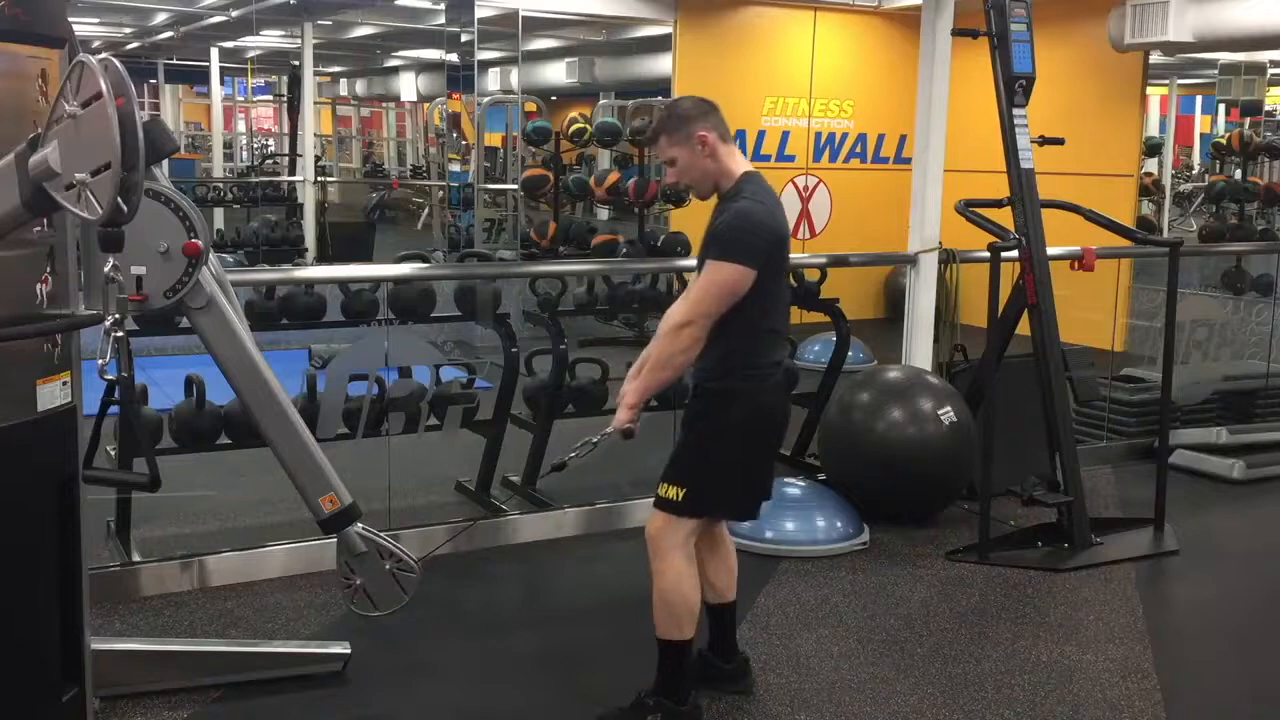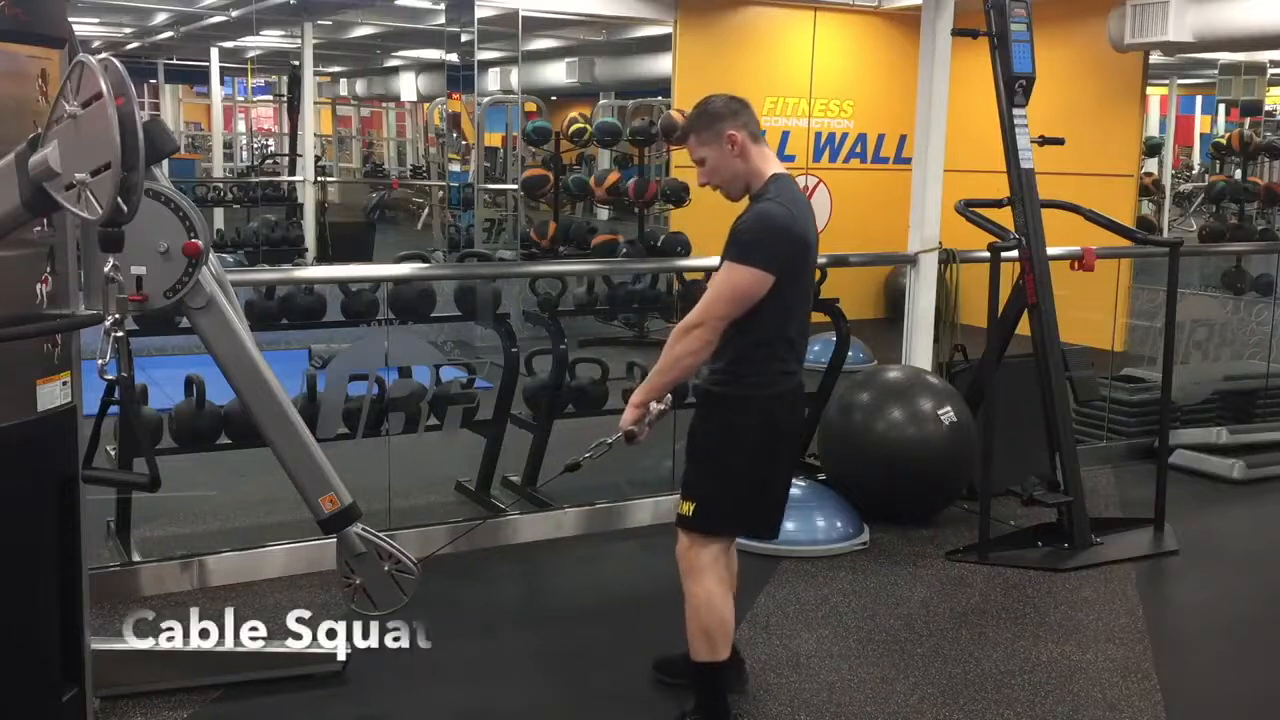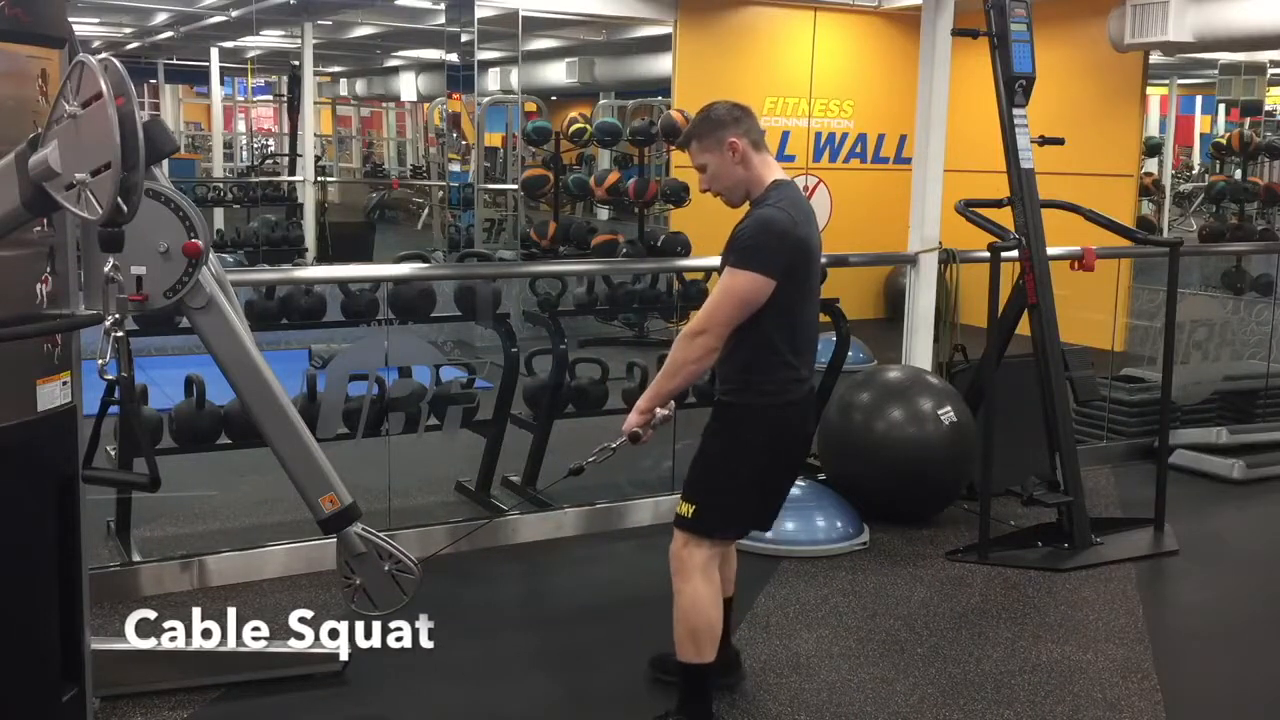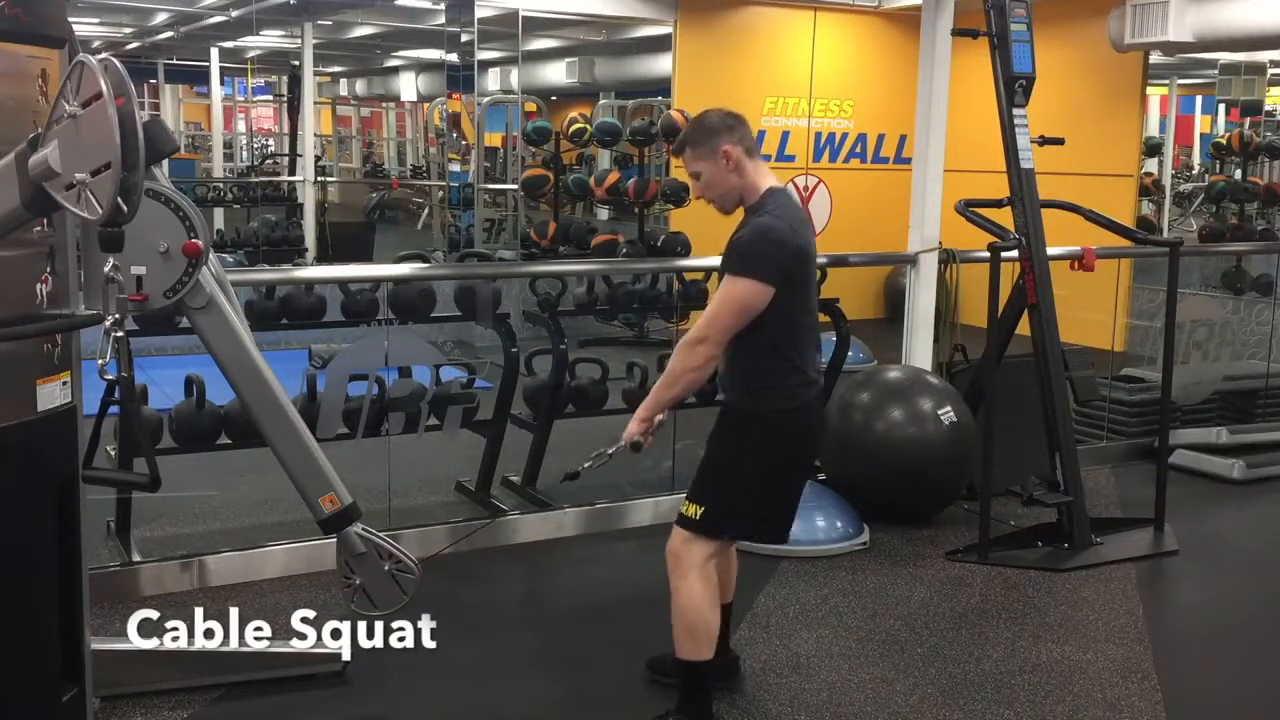
dt=0.5s
person 1, frame 1
left shoulder: (746, 216)
right shoulder: (740, 204)
left elbow: (693, 326)
right elbow: (688, 303)
left wrist: (637, 399)
right wrist: (636, 372)
left hip: (740, 399)
right hip: (734, 392)
left knee: (667, 531)
right knee: (705, 523)
right ankle: (725, 658)
person 1, frame 2
left shoulder: (769, 220)
right shoulder: (779, 205)
left elbow: (702, 326)
right elbow: (719, 321)
left wrist: (642, 398)
right wrist: (662, 386)
left hip: (750, 408)
right hip: (751, 398)
left knee: (698, 551)
right knee: (714, 531)
right ankle: (721, 656)
person 1, frame 3
left shoulder: (768, 226)
right shoulder: (785, 207)
left elbow: (706, 334)
right elbow: (724, 328)
left wrist: (648, 404)
right wrist: (668, 392)
left hip: (761, 411)
right hip: (768, 402)
left knee: (692, 552)
right knee: (716, 532)
right ankle: (716, 653)
person 1, frame 4
left shoulder: (766, 232)
right shoulder: (776, 214)
left elbow: (705, 342)
right elbow: (717, 334)
left wrist: (648, 410)
right wrist: (662, 397)
left hip: (771, 411)
right hip: (774, 401)
left knee: (688, 551)
right knee: (713, 531)
right ankle: (714, 655)
